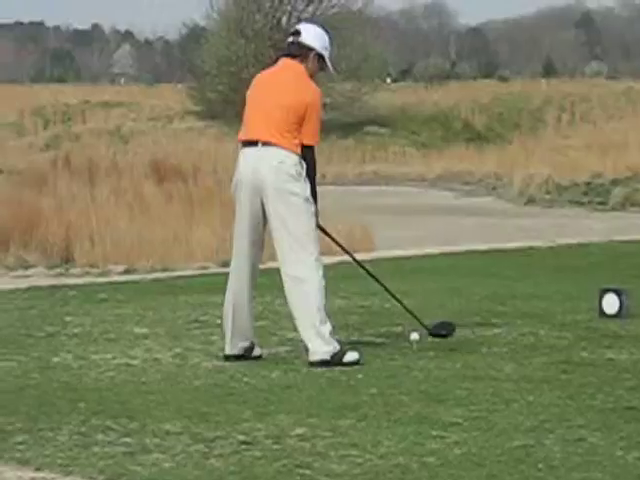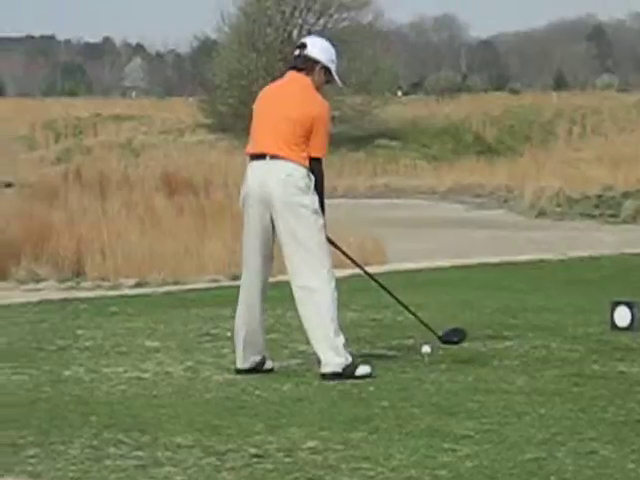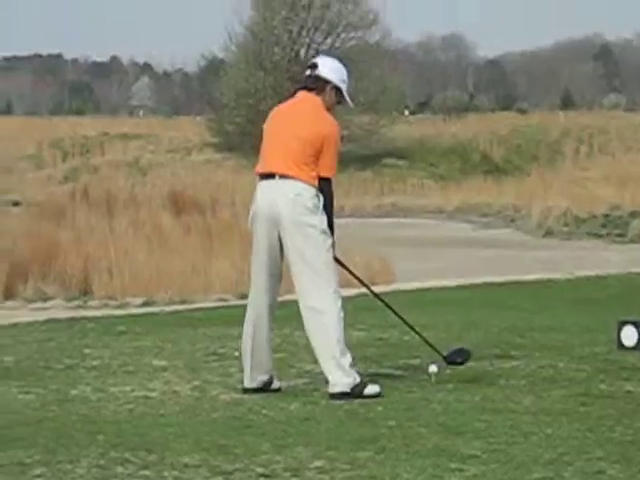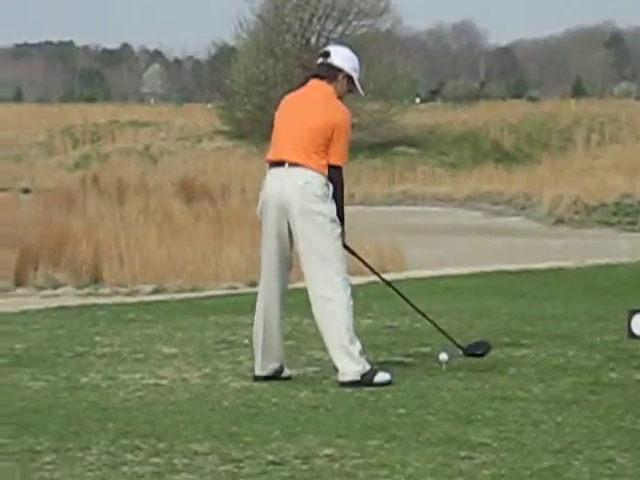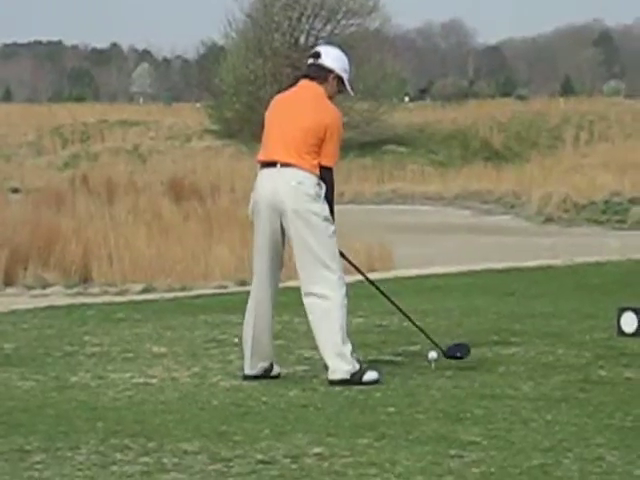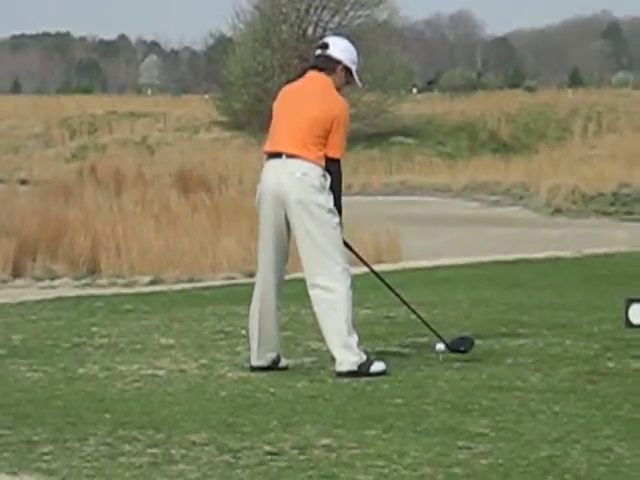
dt=0.2s
person 1, frame 1
left shoulder: (261, 79)
right shoulder: (310, 91)
right elbow: (307, 151)
right wrist: (312, 201)
left hip: (247, 162)
right hip: (281, 166)
left knee: (243, 258)
right knee: (302, 260)
left ankle: (238, 342)
right ankle: (321, 348)
person 1, frame 2
left shoulder: (266, 93)
right shoulder: (317, 104)
right elbow: (315, 163)
right wrist: (320, 211)
left hip: (255, 176)
right hip: (289, 179)
left knee: (253, 273)
right knee: (314, 273)
left ankle: (249, 356)
right ankle: (334, 360)
person 1, frame 3
left shoulder: (277, 112)
right shoulder: (327, 124)
right elbow: (324, 183)
right wrist: (329, 233)
left hip: (264, 195)
right hip: (298, 199)
left knee: (261, 291)
right knee: (321, 293)
left ankle: (257, 375)
right ankle: (342, 380)
person 1, frame 4
left shoulder: (289, 100)
right shoulder: (338, 112)
right elbow: (334, 172)
right wrist: (339, 222)
left hip: (274, 183)
right hip: (307, 187)
left knee: (271, 280)
right knee: (330, 282)
left ankle: (267, 364)
right ankle: (352, 368)
person 1, frame 5
left shoulder: (278, 100)
right shoulder: (329, 113)
right elbow: (325, 172)
right wrist: (330, 221)
left hip: (265, 183)
right hip: (300, 187)
left knee: (263, 279)
right knee: (325, 282)
left ankle: (257, 362)
right ankle: (342, 366)
person 1, frame 6
left shoulder: (287, 91)
right shoulder: (337, 104)
right elbow: (333, 164)
right wrist: (337, 212)
left hip: (271, 174)
right hip: (305, 178)
left knee: (268, 271)
right knee: (330, 274)
left ankle: (264, 354)
right ankle: (349, 358)
